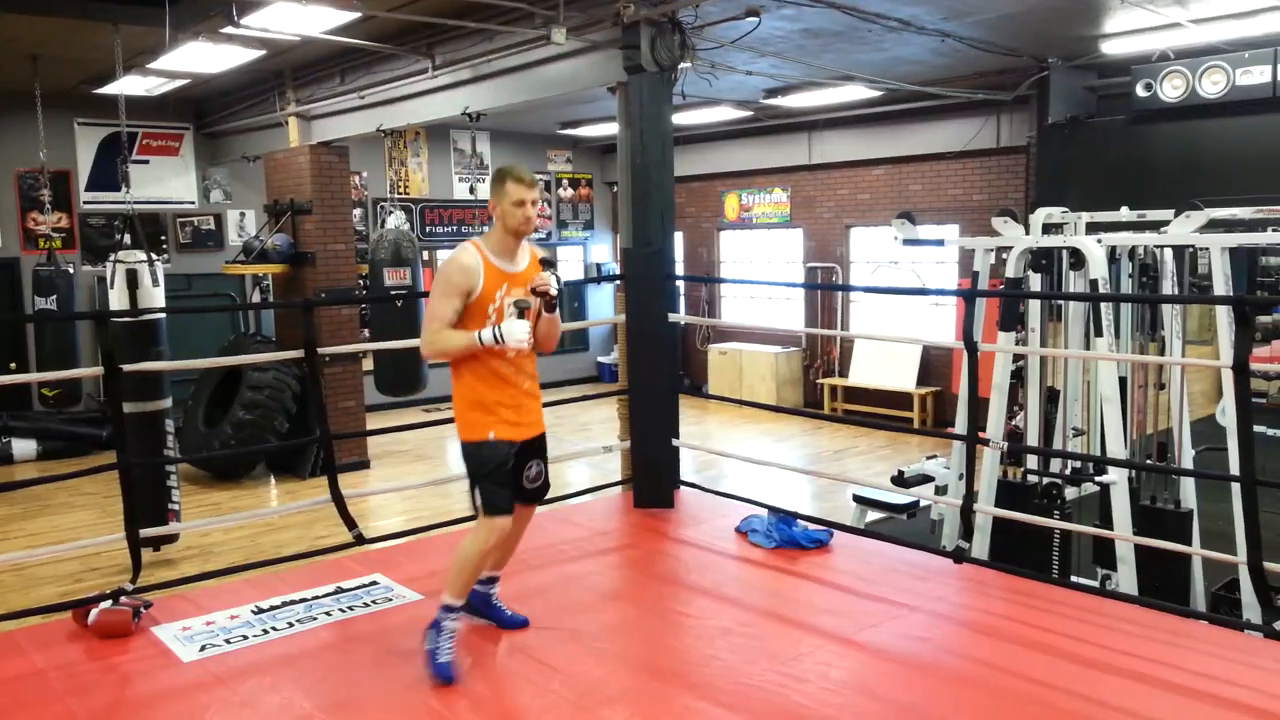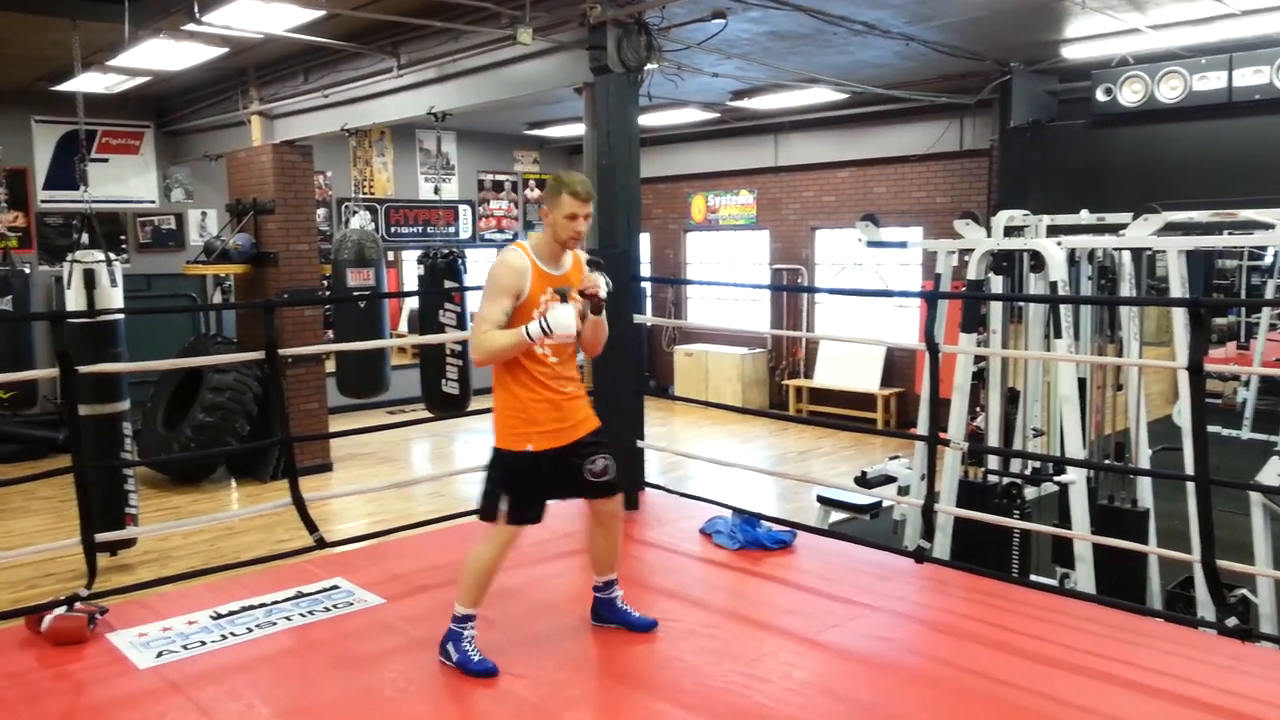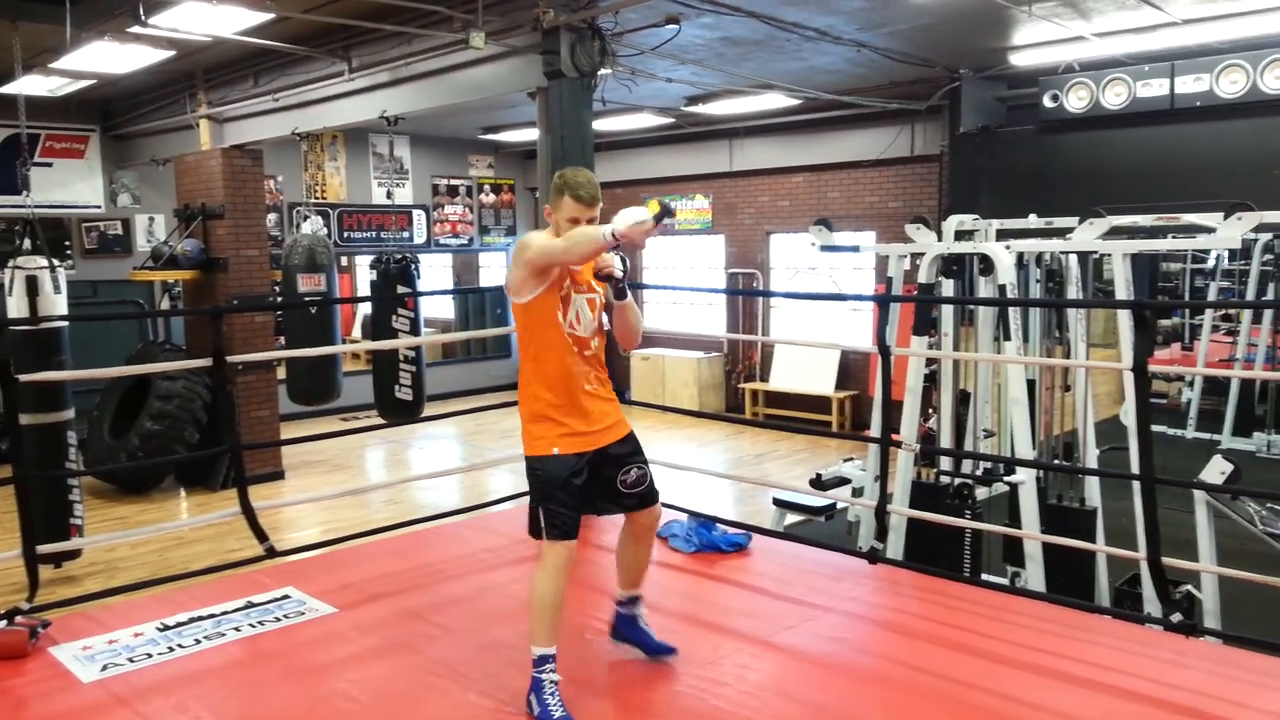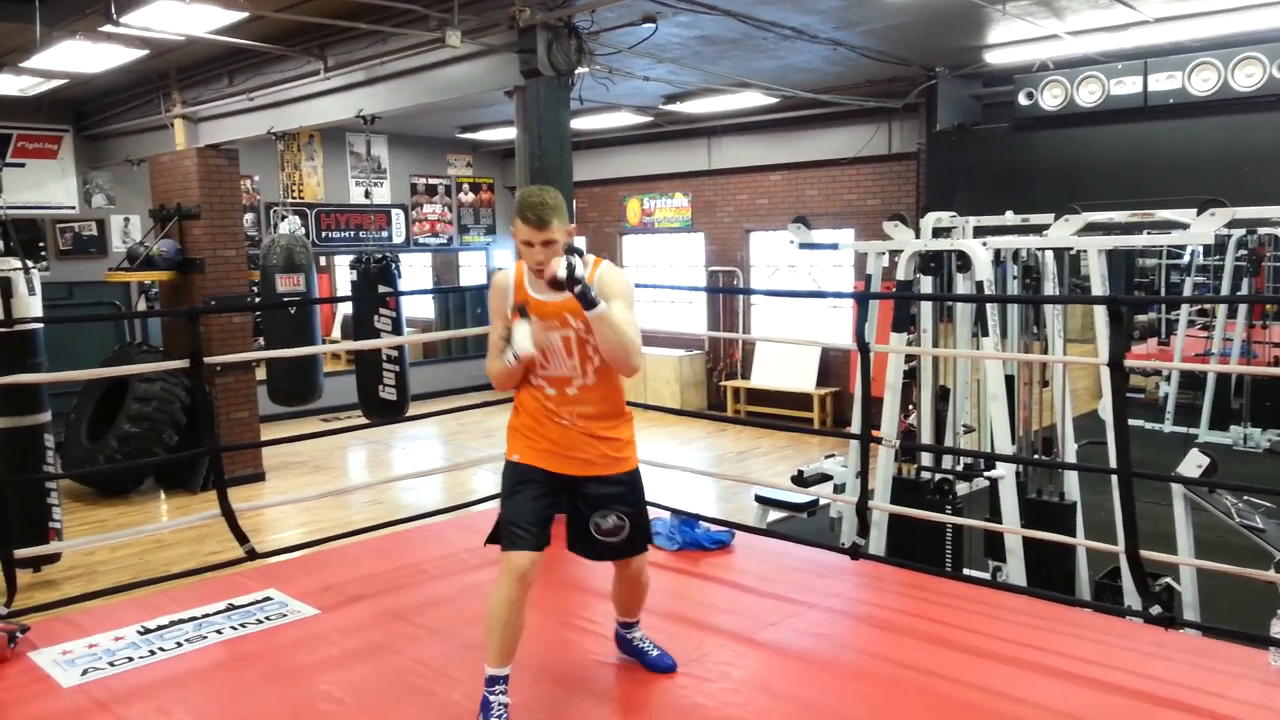
dt=0.7s
person 1, frame 1
left shoulder: (537, 259)
right shoulder: (464, 264)
left elbow: (548, 344)
right elbow: (430, 343)
left wrist: (550, 302)
right wrist: (493, 336)
left hip: (527, 413)
right hip: (484, 418)
left knee: (522, 512)
right knee: (493, 524)
left ankle: (483, 593)
right ankle: (443, 623)
person 1, frame 2
left shoulder: (584, 265)
right shoulder: (512, 267)
left elbow: (594, 347)
right elbow: (480, 350)
left wrist: (598, 307)
right wrist: (542, 327)
left hip: (575, 416)
right hip: (525, 425)
left knee: (609, 505)
right knee: (506, 531)
left ankle: (607, 600)
right ankle: (458, 631)
person 1, frame 3
left shoulder: (597, 258)
right shoulder: (532, 250)
left elbow: (628, 341)
right elbow: (560, 248)
left wrist: (618, 287)
right wrist: (623, 225)
left hip: (604, 418)
right hip: (553, 430)
left knee: (645, 514)
right knee: (559, 550)
left ankle: (627, 616)
person 1, frame 4
left shoulder: (606, 276)
right shoulder: (506, 284)
left elbow: (629, 362)
right elbow: (497, 371)
left wrist: (584, 294)
right wrist: (516, 349)
left hip: (607, 451)
right hip: (534, 451)
left knee: (632, 562)
right knee: (517, 567)
left ankle: (628, 633)
